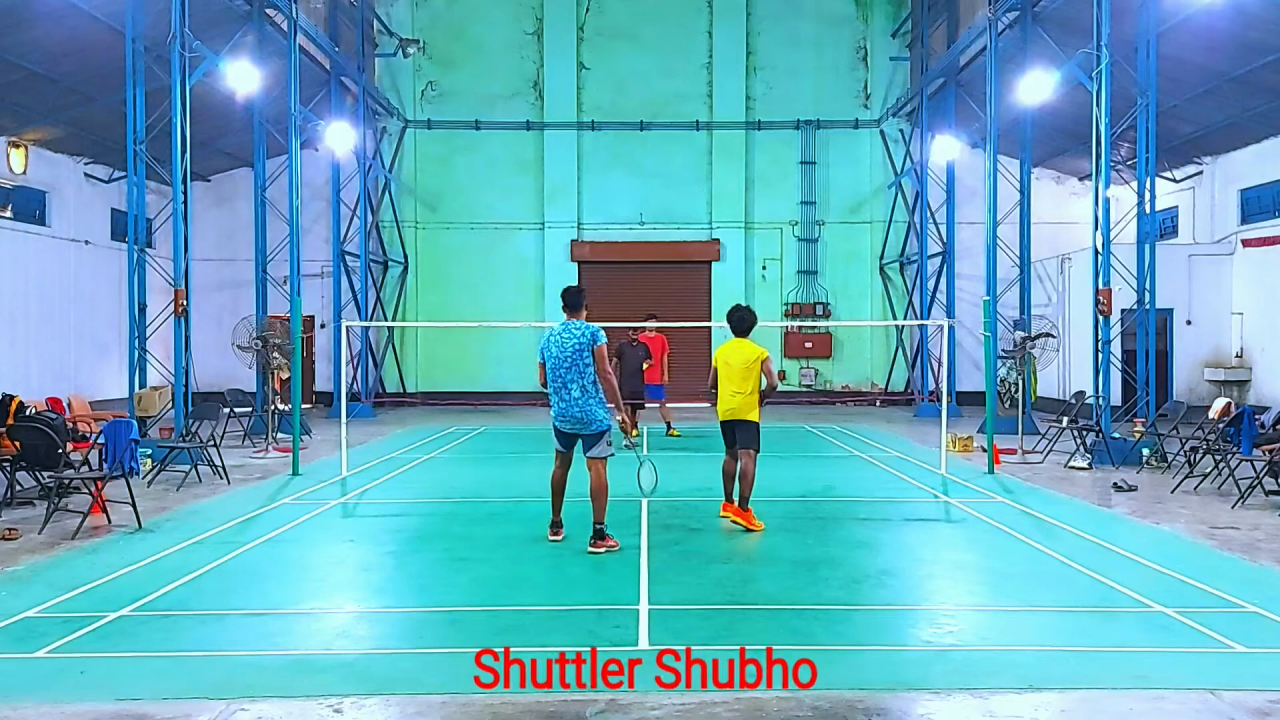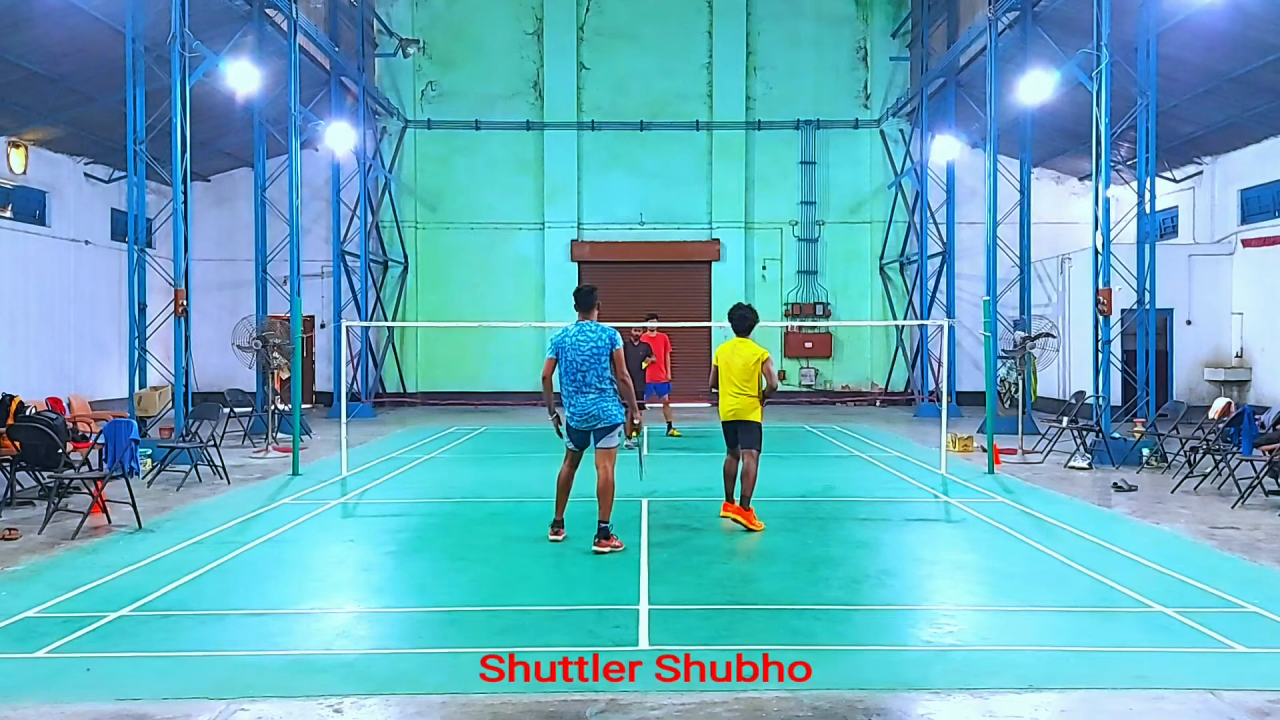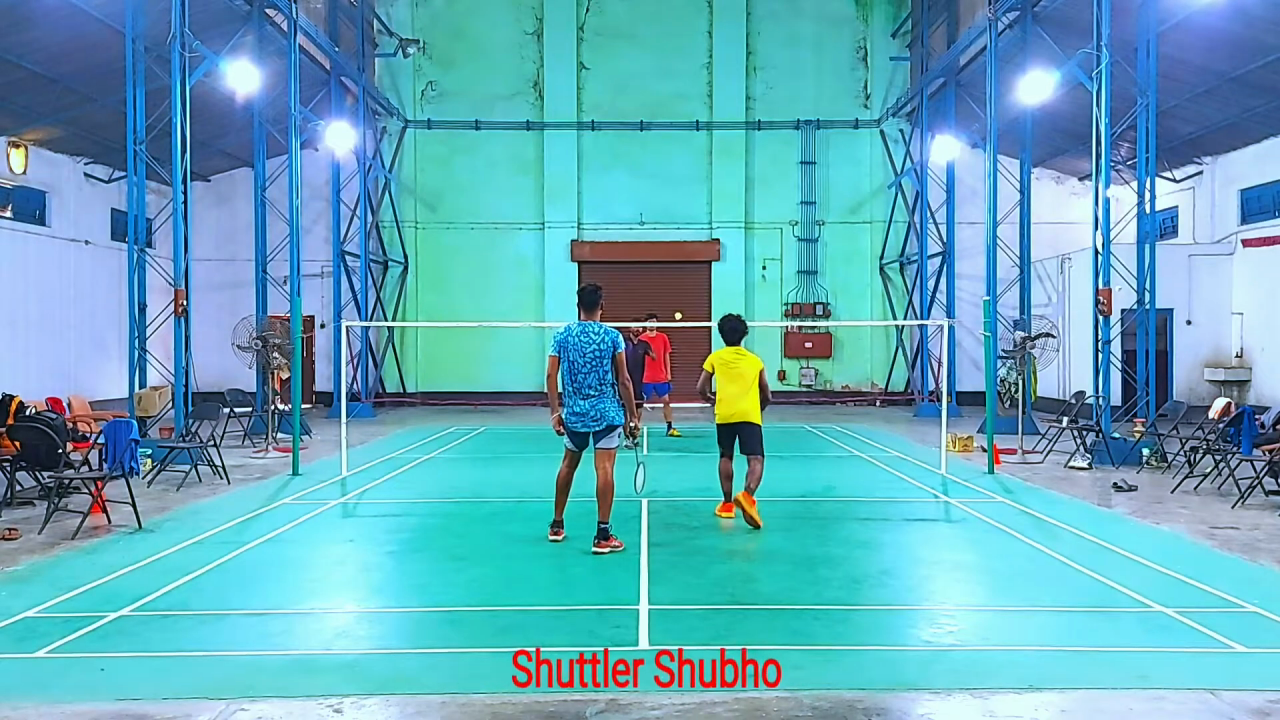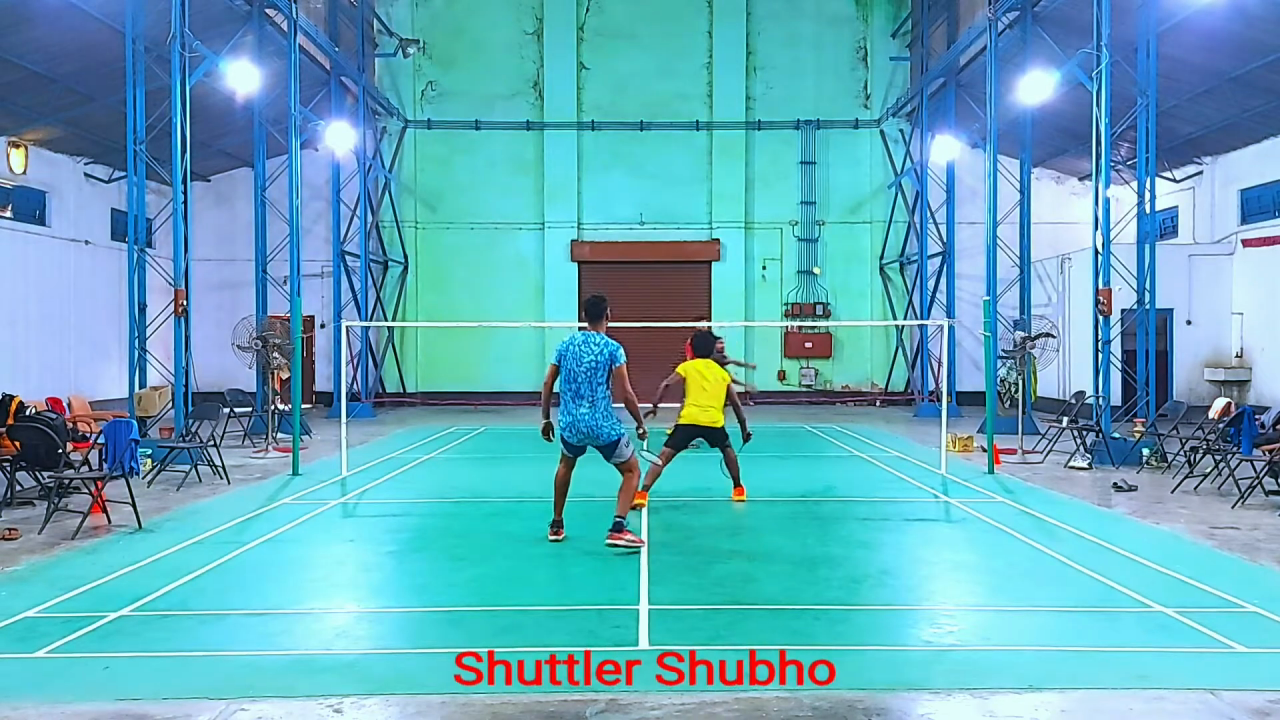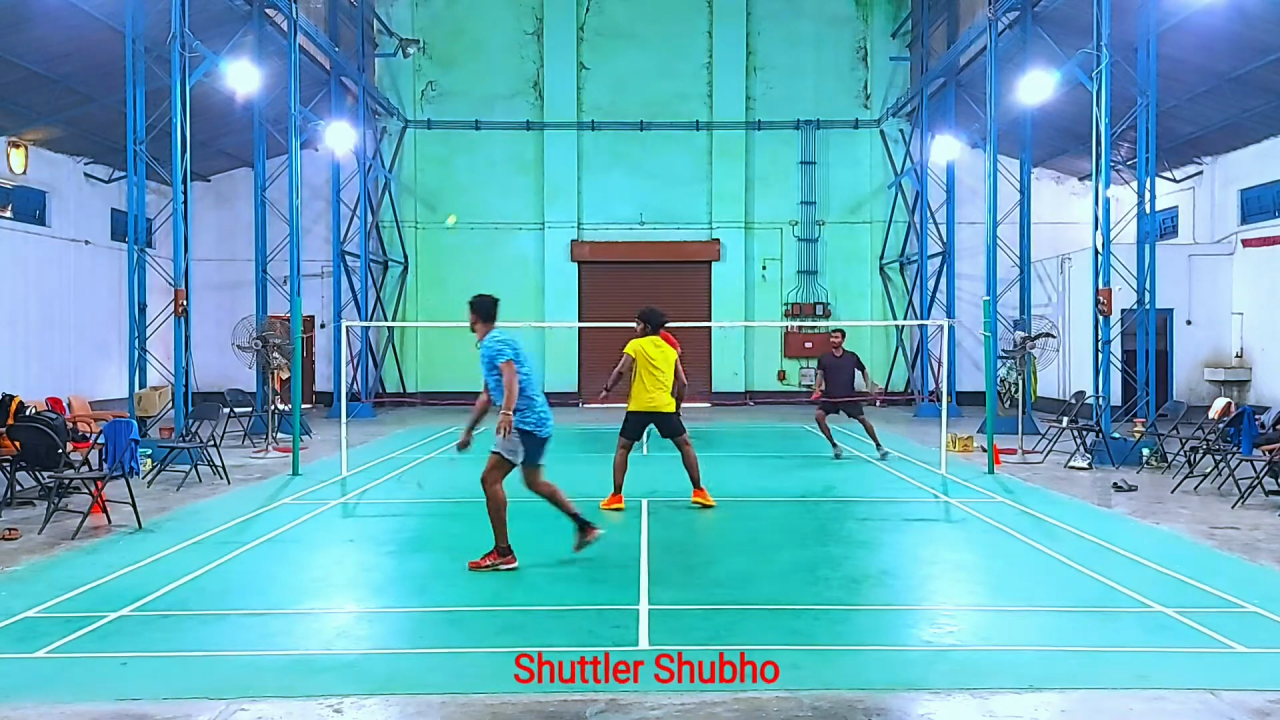
dt=1s
person 1, frame 1
left shoulder: (548, 337)
right shoulder: (593, 333)
left elbow: (543, 381)
right elbow: (605, 373)
right wrist: (620, 410)
left hip: (561, 413)
right hip: (593, 413)
left knee: (561, 465)
right knee: (597, 470)
left ankle: (556, 525)
right ankle: (599, 535)
person 1, frame 2
left shoulder: (560, 337)
right shoulder: (610, 335)
left elbow: (546, 376)
right elbow: (622, 377)
left wrist: (553, 413)
right wrist: (634, 411)
left hip: (575, 414)
right hip: (607, 411)
left knee: (569, 465)
right knee: (605, 469)
left ankle: (557, 525)
right ankle: (603, 535)
person 1, frame 3
left shoulder: (562, 335)
right shoulder: (612, 336)
left elbow: (551, 375)
right elbow: (623, 380)
left wrist: (555, 412)
right wrist: (632, 416)
left hip: (574, 414)
right hip: (607, 413)
left knee: (568, 465)
right knee: (604, 470)
left ankle: (557, 525)
right ankle: (602, 535)
person 1, frame 4
left shoulder: (566, 344)
right shoulder: (612, 349)
left elbow: (547, 385)
right elbow: (626, 393)
left wrist: (545, 419)
right wrist: (640, 423)
left hip: (570, 424)
right hip: (603, 425)
left knee: (565, 468)
right knee: (631, 472)
left ankle: (556, 525)
right ankle: (618, 527)
person 1, frame 5
left shoulder: (495, 342)
right shoulder: (488, 345)
left elbow: (511, 378)
right elbow: (487, 395)
left wrist: (506, 413)
right wrist: (468, 430)
left hip: (524, 423)
right hip: (535, 421)
left knee: (490, 480)
right knee: (535, 482)
left ankle: (503, 552)
right ankle: (584, 526)
person 2, frame 1
left shoulder: (720, 351)
right shoulder: (759, 353)
left elbow: (711, 385)
right elbow: (772, 383)
right wrist: (762, 397)
left hip: (725, 411)
right hip: (747, 411)
left knee: (731, 455)
right knee: (748, 457)
left ankle: (728, 504)
right ankle: (742, 510)
person 2, frame 2
left shoulder: (721, 350)
right shoulder: (760, 353)
left elbow: (713, 383)
right elbow: (772, 385)
right wrist: (762, 397)
left hip: (727, 411)
right hip: (749, 411)
left knee: (732, 454)
right knee: (750, 457)
left ankle: (729, 504)
right ankle: (744, 509)
person 2, frame 3
left shoulder: (715, 358)
right shoulder: (755, 360)
left elbow: (701, 389)
right elbow: (767, 398)
left wrist: (710, 398)
left hip: (725, 417)
right hip: (751, 416)
left knee: (726, 457)
right knee: (755, 461)
left ankle: (727, 504)
right ankle: (746, 497)
person 2, frame 4
left shoulder: (688, 366)
right shoulder: (722, 374)
left elbow: (667, 384)
right elbow: (737, 405)
left wrist: (654, 406)
right wrist: (744, 429)
left hip: (688, 421)
right hip: (714, 423)
left knee: (664, 456)
right knee: (727, 450)
left ankle: (642, 494)
right ankle: (737, 489)
person 2, frame 5
left shoulder: (635, 345)
right shoulder: (671, 351)
left elbow: (621, 370)
right elbow: (682, 383)
left wrist: (607, 389)
right wrist: (677, 408)
left hip: (639, 408)
right hip: (665, 408)
left knee: (623, 448)
right knee: (685, 446)
left ankle: (617, 497)
right ankle: (698, 491)
